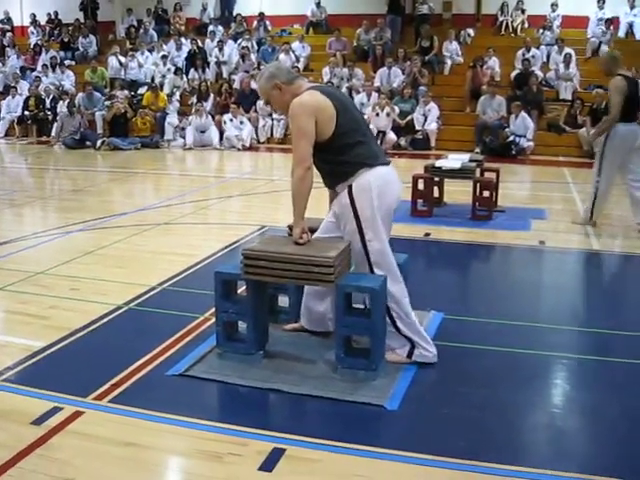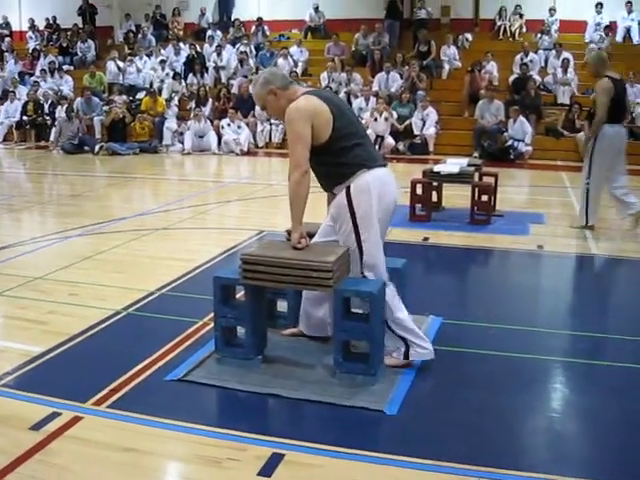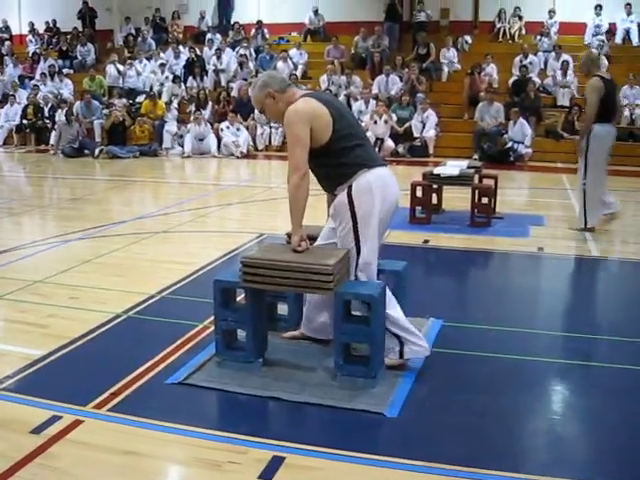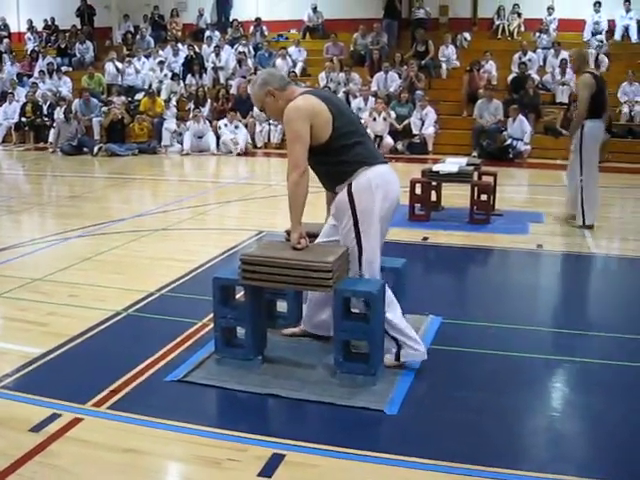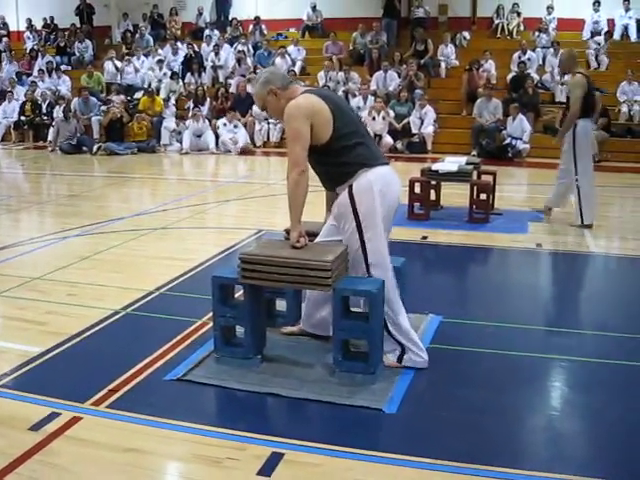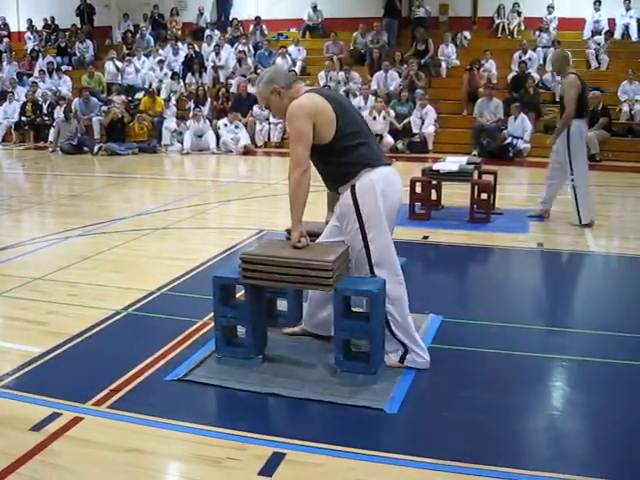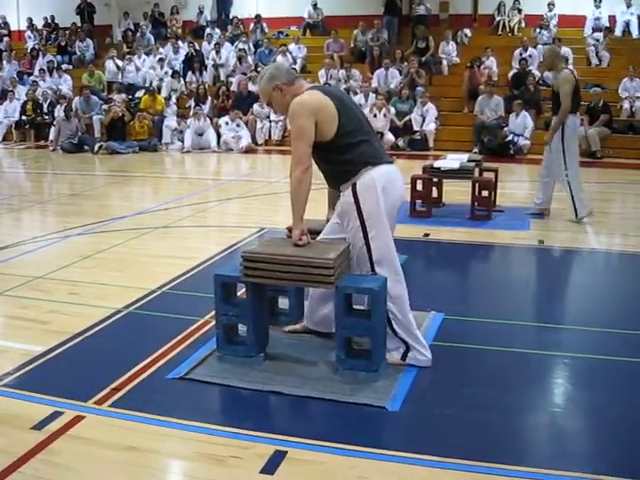
dt=0.1s
person 1, frame 1
left shoulder: (302, 104)
right shoulder: (323, 95)
left elbow: (302, 167)
left wrist: (298, 222)
right wrist: (334, 207)
left hip: (366, 187)
right hip: (371, 182)
left knee: (376, 269)
left ankle: (411, 345)
right ankle: (315, 320)
person 1, frame 2
left shoulder: (298, 109)
right shoulder: (319, 100)
left elbow: (299, 171)
left wrist: (296, 227)
right wrist: (332, 211)
left hip: (363, 188)
right hip: (366, 184)
left knee: (368, 272)
left ankle: (407, 346)
right ankle: (314, 325)
person 1, frame 3
left shoulder: (297, 111)
right shoulder: (317, 103)
left elbow: (299, 174)
left wrist: (296, 230)
right wrist: (332, 216)
left hip: (366, 189)
right hip: (369, 184)
left knee: (361, 274)
left ankle: (403, 344)
right ankle: (317, 327)
person 1, frame 4
left shoulder: (297, 108)
right shoulder: (316, 100)
left elbow: (298, 171)
left wrist: (295, 227)
right wrist: (331, 214)
left hip: (366, 186)
right hip: (368, 182)
left knee: (362, 272)
left ankle: (401, 346)
right ankle: (317, 323)
person 1, frame 5
left shoulder: (298, 107)
right shoulder: (319, 99)
left elbow: (298, 170)
left wrist: (295, 226)
right wrist: (331, 212)
left hip: (366, 188)
right hip: (368, 184)
left knee: (372, 273)
left ankle: (404, 351)
right ankle: (315, 322)
person 1, frame 6
left shoulder: (301, 106)
right shoulder: (322, 99)
left elbow: (300, 169)
left wrist: (296, 227)
right wrist: (332, 212)
left hip: (369, 188)
right hip: (370, 184)
left knee: (376, 273)
left ankle: (406, 351)
right ankle: (317, 323)
person 1, frame 7
left shoulder: (303, 103)
right shoulder: (324, 96)
left elbow: (301, 167)
left wrist: (297, 224)
right wrist: (333, 209)
left hip: (370, 186)
right hip: (373, 181)
left knee: (377, 271)
left ankle: (407, 348)
right ankle: (318, 321)
person 2, frame 1
left shoulder: (616, 82)
left elbow: (614, 116)
left wrist: (597, 133)
left hip: (619, 131)
left knee: (602, 175)
left ankle: (590, 216)
person 2, frame 2
left shoulder: (603, 84)
right shoulder: (620, 81)
left elbow: (600, 117)
right elbow: (625, 110)
left wrist: (587, 139)
left hip: (606, 132)
right hip: (620, 131)
left knee: (592, 177)
right knee: (616, 177)
left ankle: (587, 220)
person 2, frame 3
left shoulder: (593, 83)
right shoulder: (610, 81)
left elbow: (590, 116)
right elbow: (616, 111)
left wrist: (580, 139)
left hip: (596, 131)
right hip: (609, 129)
left knee: (589, 178)
right knee: (597, 176)
left ankle: (587, 222)
right ankle: (608, 209)
person 2, frame 4
left shoulder: (584, 79)
right shoulder: (598, 77)
left elbow: (581, 111)
right elbow: (605, 107)
left wrist: (570, 134)
left hip: (587, 127)
right hip: (597, 125)
left knee: (583, 174)
right knee: (579, 171)
left ankle: (586, 219)
right ankle: (573, 210)
person 2, frame 5
left shoulder: (576, 80)
right shoulder: (584, 78)
left elbow: (574, 112)
right elbow: (594, 107)
left wrist: (560, 135)
left hip: (578, 127)
right hip: (585, 125)
left knee: (581, 174)
right knee: (565, 170)
left ankle: (586, 218)
right ankle: (551, 205)
person 2, frame 6
left shoulder: (570, 81)
right shoulder: (575, 79)
left elbow: (569, 112)
right elbow: (583, 108)
left wrist: (554, 136)
left hip: (571, 128)
right hip: (574, 127)
left knee: (575, 174)
right knee: (555, 170)
left ankle: (585, 217)
right ankle: (544, 208)
person 2, frame 7
left shoulder: (564, 76)
right shoulder: (562, 75)
left elbow: (566, 107)
left wrist: (551, 132)
left hip: (565, 124)
right hip: (562, 123)
left knee: (567, 169)
right knee: (548, 167)
left ankle: (581, 210)
right ankle: (542, 206)
